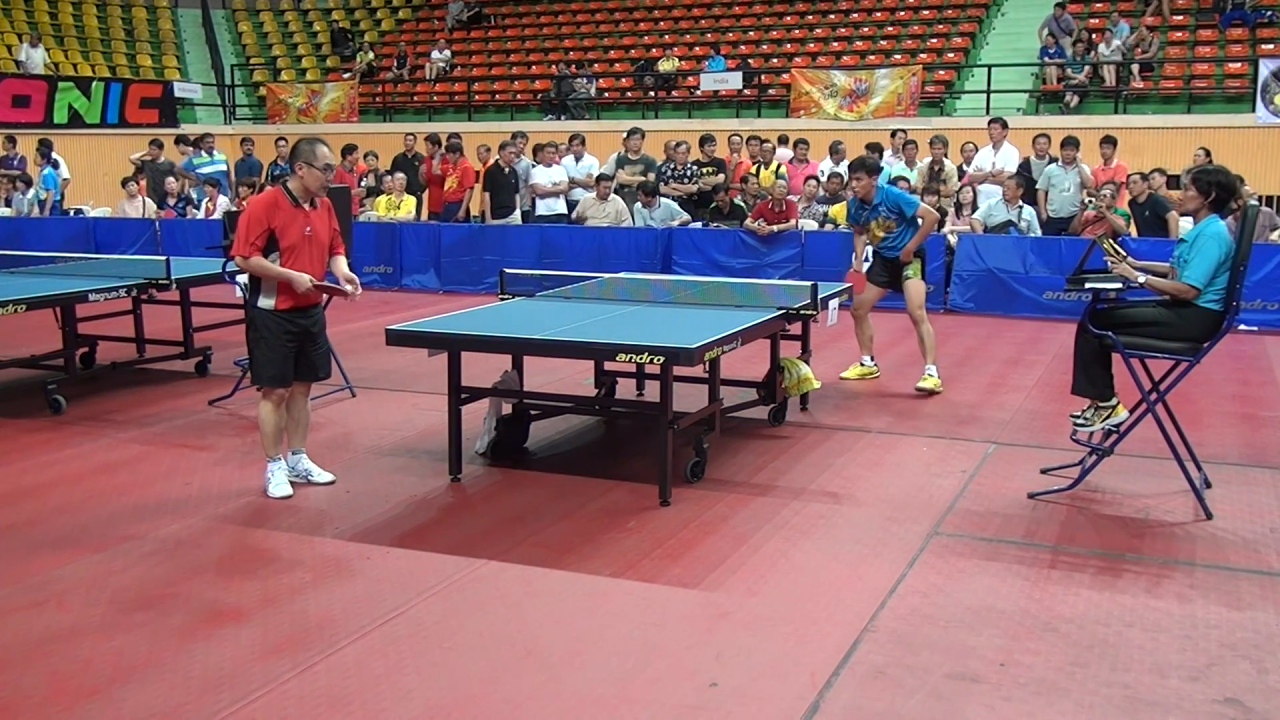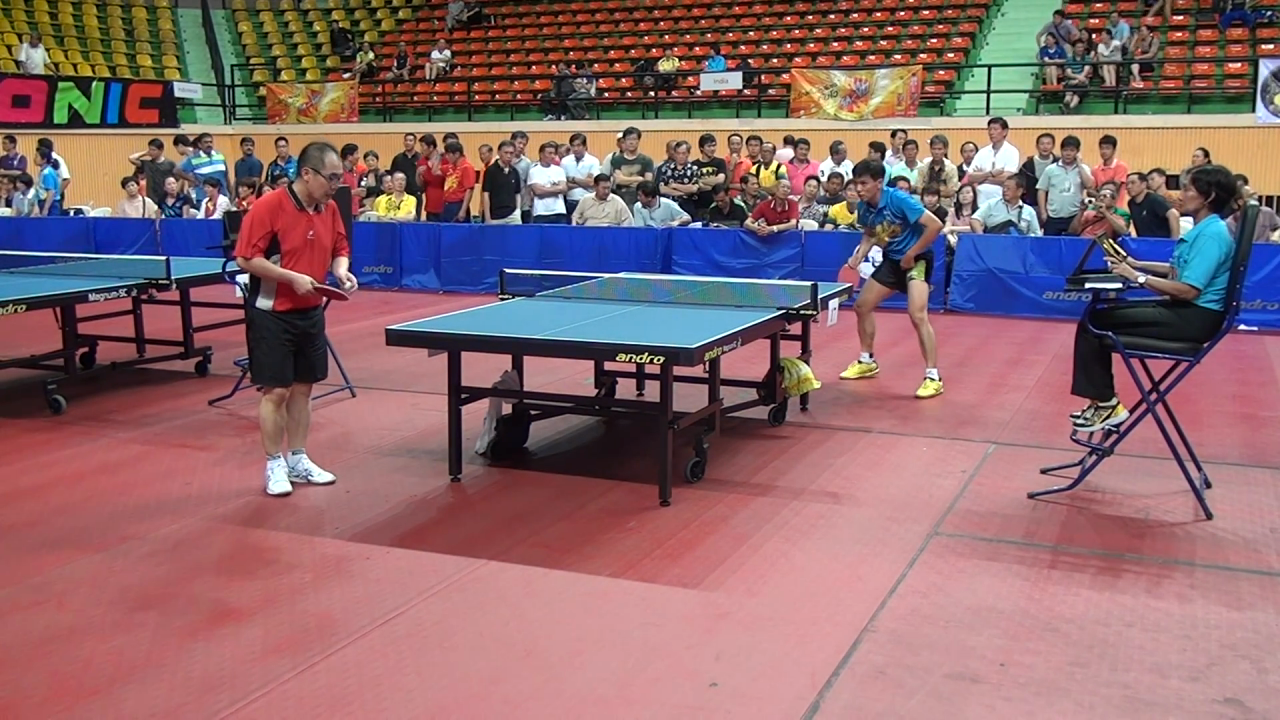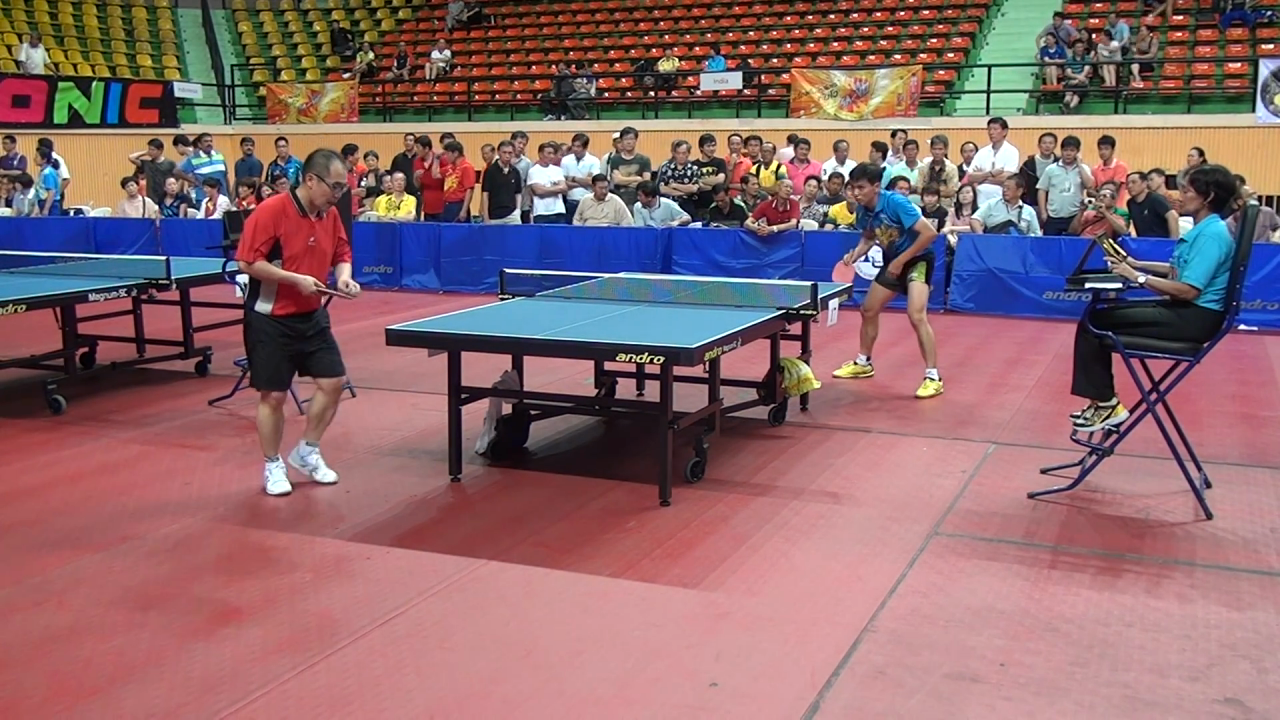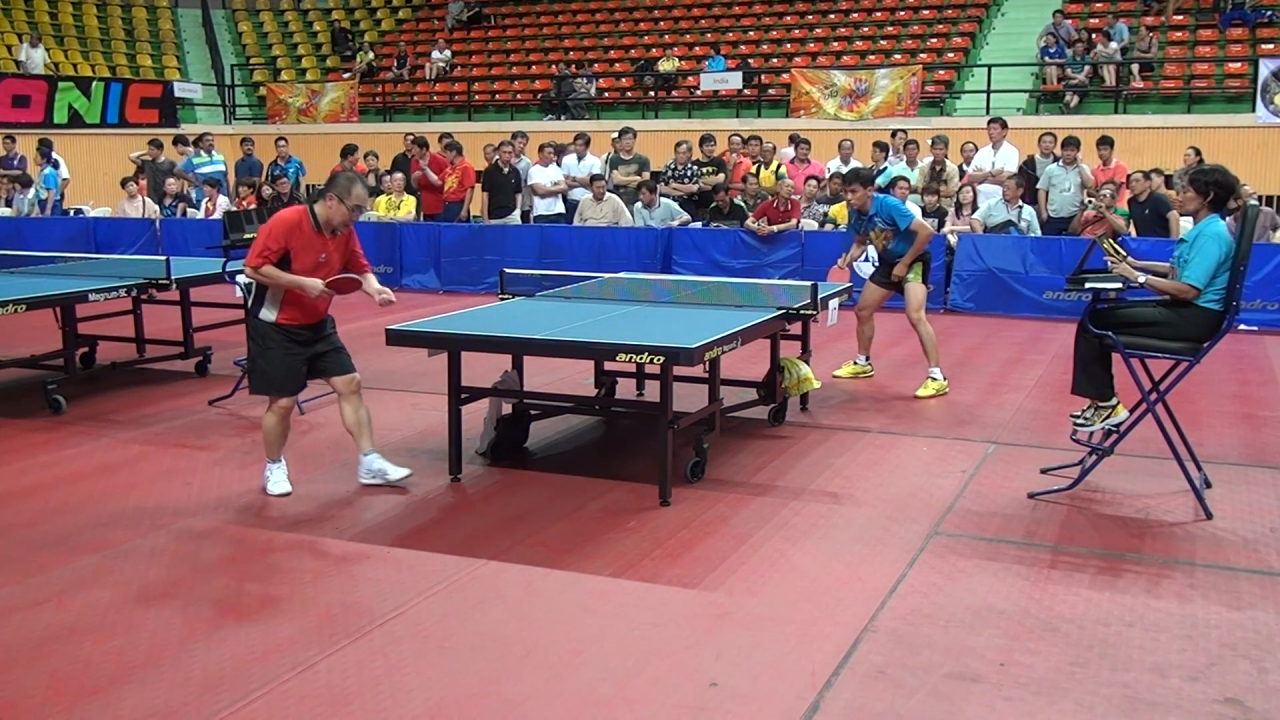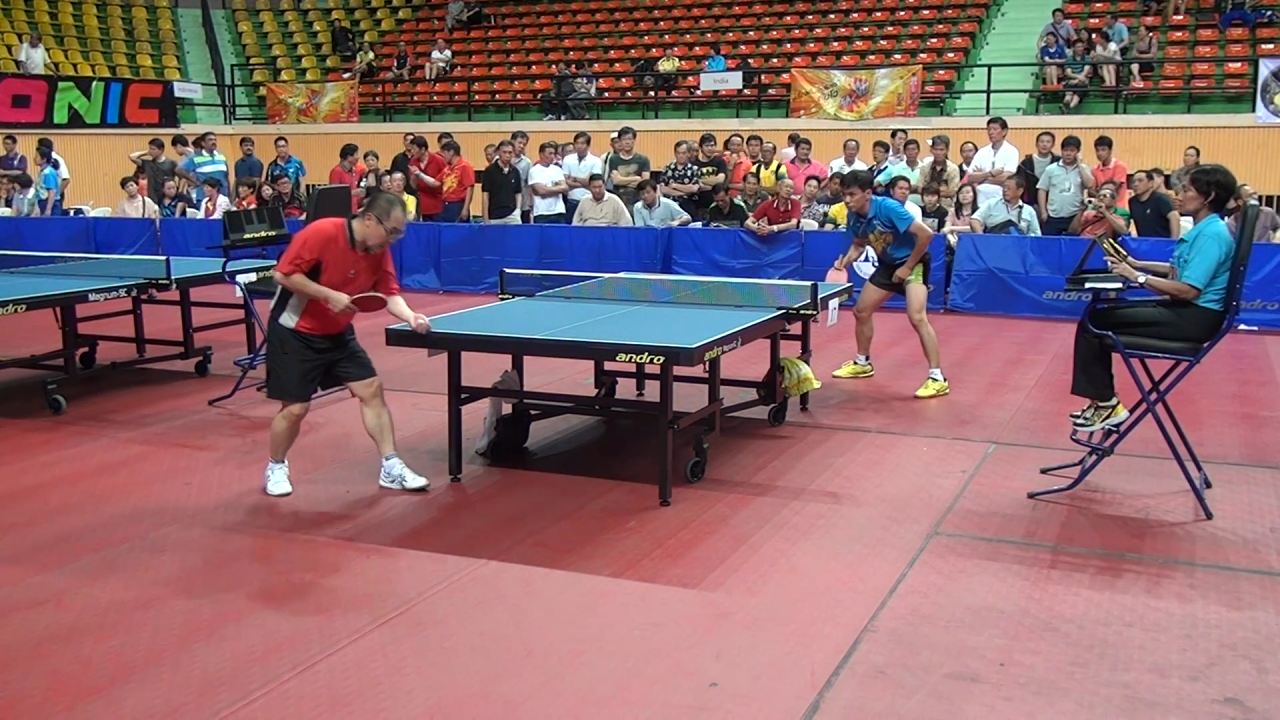
dt=0.2s
person 1, frame 1
left shoulder: (324, 206)
right shoulder: (265, 205)
left elbow: (335, 249)
right elbow: (244, 257)
left wrist: (343, 271)
right wrist: (291, 276)
left hip: (311, 312)
right hip: (272, 314)
left knee: (301, 389)
right knee: (275, 392)
left ankle: (297, 460)
right ankle: (274, 468)
person 1, frame 2
left shoulder: (329, 209)
right shoulder: (269, 206)
left elbow: (339, 250)
right elbow: (245, 258)
left wrist: (342, 271)
right wrist: (292, 277)
left hip: (310, 314)
right hip: (272, 315)
left knee: (302, 390)
right knee: (276, 392)
left ankle: (297, 460)
right ankle: (274, 466)
person 1, frame 3
left shoulder: (330, 215)
right shoulder: (271, 210)
left elbow: (342, 255)
right elbow: (247, 262)
left wrist: (344, 277)
right wrist: (296, 279)
left hip: (312, 316)
right hip: (271, 319)
left knee: (333, 383)
right knee: (274, 396)
left ankle: (306, 452)
right ankle: (273, 466)
person 1, frame 4
left shoulder: (345, 232)
right shoulder: (286, 222)
left elbow: (360, 270)
right elbow: (253, 268)
left wrist: (376, 289)
right wrist: (303, 283)
left hip: (318, 324)
right hip: (277, 327)
left knee: (350, 386)
right knee: (282, 402)
left ankle: (369, 463)
right ankle: (274, 467)
person 1, frame 5
left shoulder: (379, 251)
right shoulder: (321, 233)
left elbow: (389, 293)
right elbow: (284, 274)
left wrist: (410, 316)
right wrist: (329, 296)
left hip: (338, 334)
right hip: (296, 333)
left knee: (372, 391)
right knee: (295, 408)
left ankle: (391, 467)
right ankle: (276, 468)
person 2, frame 1
left shoulder: (1212, 234)
right shoulder: (1203, 230)
left elbow: (1188, 290)
left wrist: (1138, 277)
right wrist: (1137, 264)
left hip: (1193, 318)
right hip: (1183, 311)
left knee: (1094, 322)
right knee: (1097, 316)
left ankle: (1106, 403)
right ankle: (1104, 401)
person 2, frame 2
left shoulder: (1212, 234)
right shoulder: (1203, 230)
left elbow: (1188, 290)
left wrist: (1138, 277)
right wrist: (1137, 264)
left hip: (1194, 318)
right hip: (1183, 311)
left knee: (1094, 321)
right knee: (1097, 316)
left ankle: (1106, 403)
right ankle: (1104, 400)
person 2, frame 3
left shoulder: (1212, 234)
right shoulder: (1203, 230)
left elbow: (1188, 290)
left wrist: (1138, 277)
right wrist: (1137, 264)
left hip: (1194, 318)
right hip: (1183, 311)
left knee: (1094, 321)
right knee: (1098, 316)
left ankle: (1106, 403)
right ankle: (1104, 401)
person 2, frame 4
left shoulder: (1212, 234)
right shoulder: (1204, 229)
left elbow: (1188, 290)
left wrist: (1138, 277)
right wrist: (1138, 264)
left hip: (1194, 318)
right hip: (1182, 311)
left knee: (1094, 321)
right knee: (1098, 316)
left ankle: (1106, 403)
right ankle: (1104, 400)
person 2, frame 5
left shoulder: (1212, 234)
right shoulder: (1204, 229)
left elbow: (1188, 290)
left wrist: (1138, 277)
right wrist: (1137, 264)
left hip: (1194, 318)
right hip: (1183, 311)
left knee: (1094, 321)
right knee: (1098, 316)
left ankle: (1106, 403)
right ankle: (1104, 400)
person 3, frame 1
left shoulder: (893, 196)
right shoulder: (855, 205)
left elbow: (932, 216)
left wrist: (911, 247)
right wrist: (858, 259)
left hip: (908, 257)
right hip: (882, 259)
left knee: (917, 313)
right knee: (858, 309)
left ankle: (931, 373)
right ankle: (868, 364)
person 3, frame 2
left shoulder: (899, 199)
right shoulder: (864, 207)
left elbow: (935, 225)
left wrist: (912, 253)
right wrist: (859, 256)
left hip: (916, 260)
right hip: (891, 260)
left knee: (917, 315)
right knee: (862, 306)
left ankle: (933, 376)
right ankle: (867, 361)
person 3, frame 3
left shoulder: (896, 203)
right shoulder: (863, 211)
left elbow: (929, 233)
left wrist: (901, 259)
right wrist: (854, 256)
left hip: (918, 260)
right hip: (892, 262)
left knee: (916, 316)
right knee: (868, 311)
left ankle: (933, 377)
right ankle: (863, 363)
person 3, frame 4
left shoulder: (889, 205)
right shoulder: (855, 214)
left elbow: (926, 231)
right elbow: (860, 242)
left wrist: (904, 263)
right wrist: (848, 259)
left hip: (913, 261)
right hip: (888, 263)
left knee: (915, 316)
right knee: (862, 311)
left ankle: (936, 377)
right ankle: (862, 363)
person 3, frame 5
left shoulder: (888, 208)
right shoulder: (854, 217)
left elbow: (926, 233)
right elbow: (859, 245)
left wrist: (908, 266)
right wrist: (846, 260)
left hip: (913, 263)
right hip: (888, 265)
left knee: (917, 317)
right knee: (861, 311)
left ankle: (937, 378)
right ankle: (862, 363)
